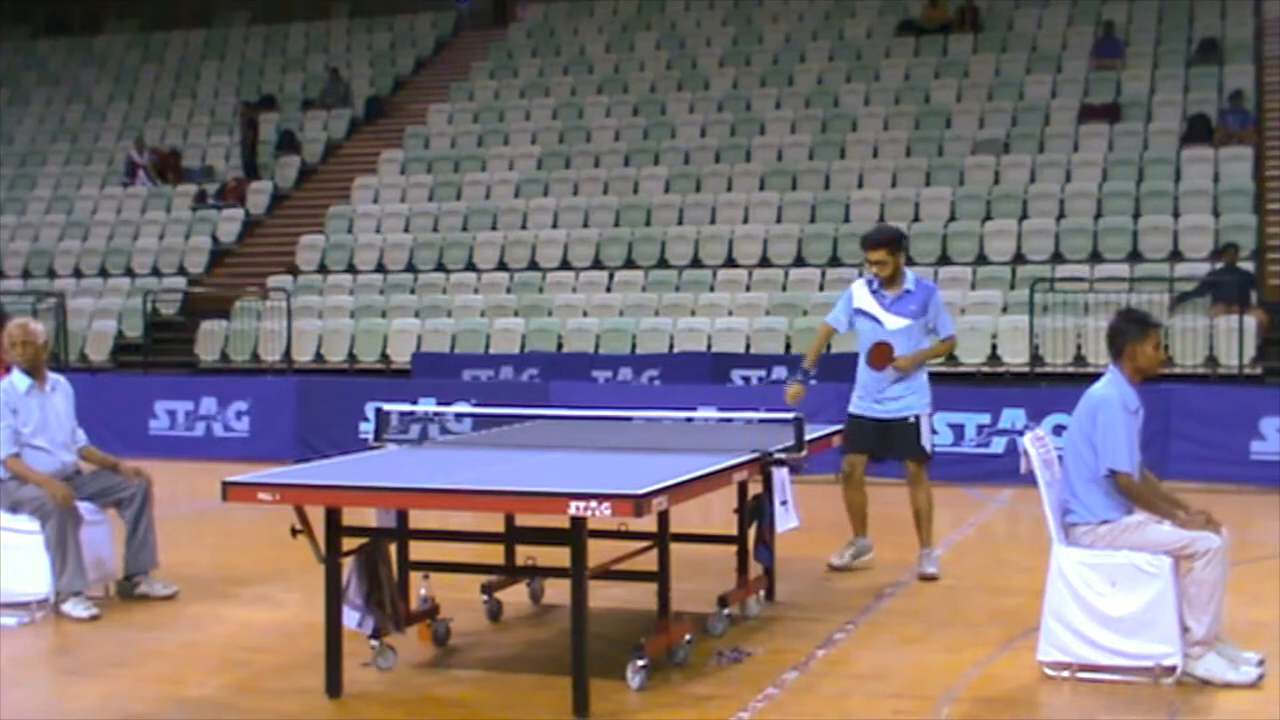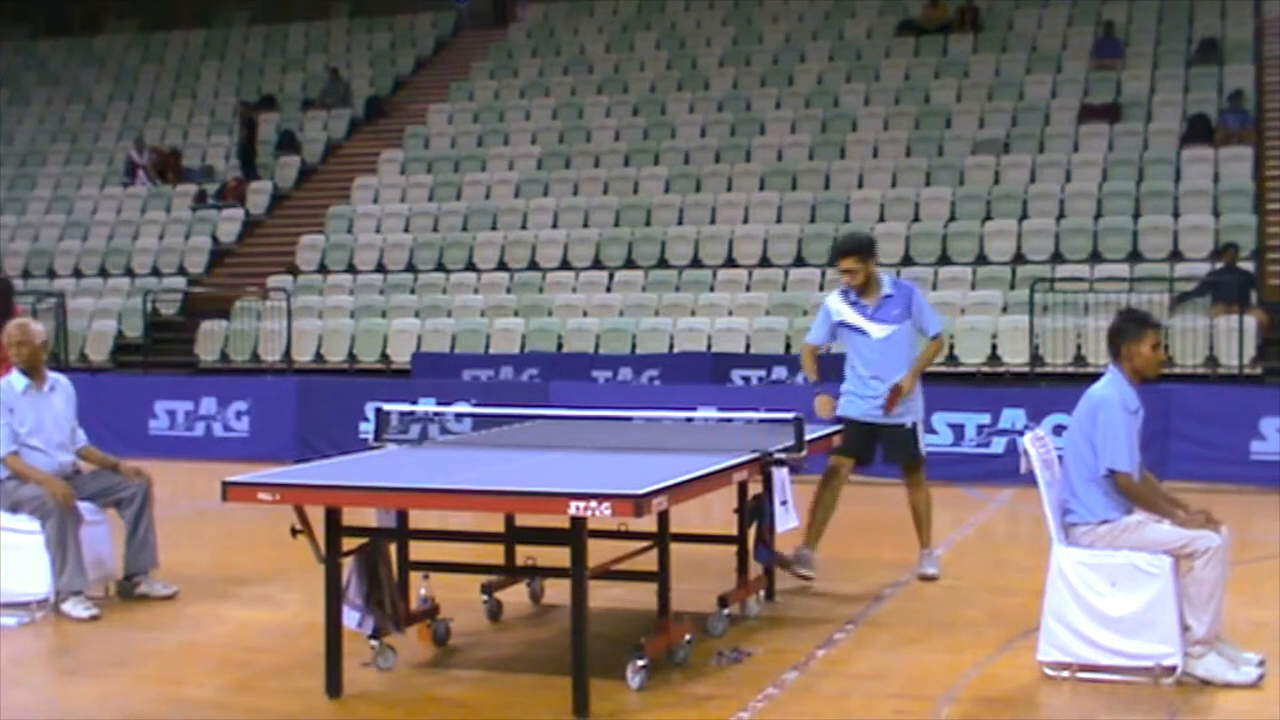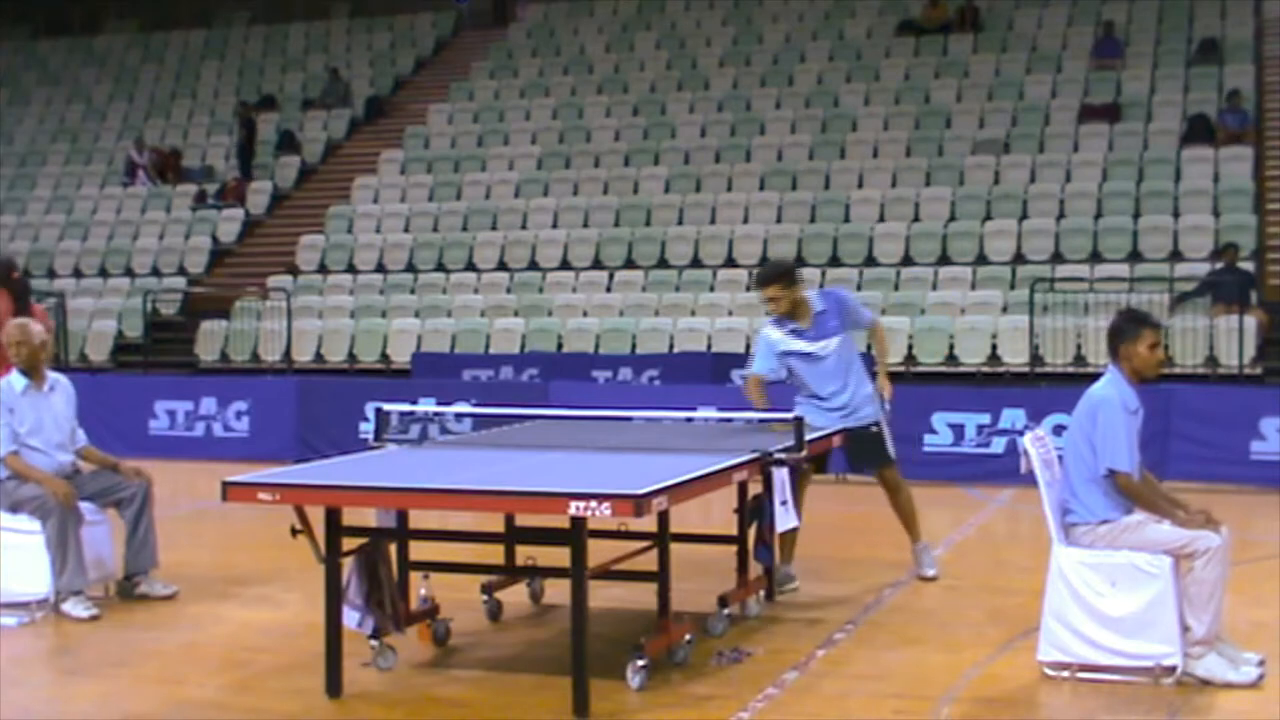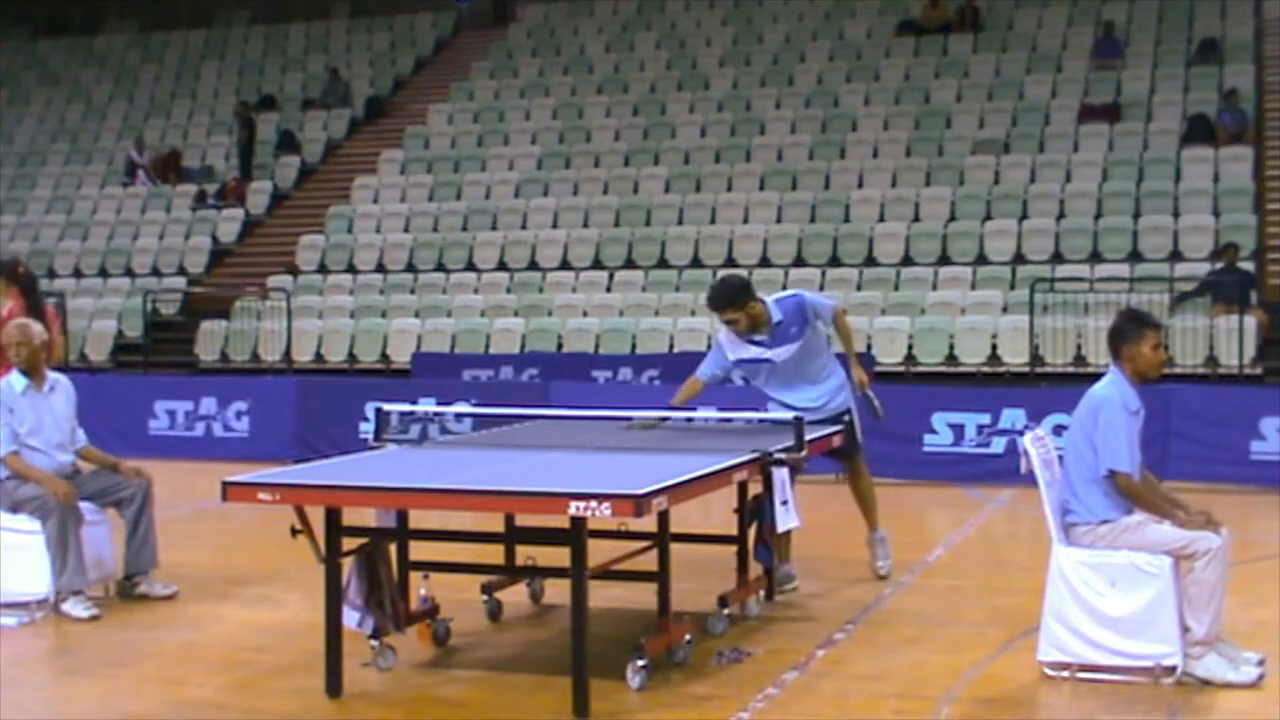
dt=0.3s
person 1, frame 1
left shoulder: (1124, 397)
right shoulder: (1110, 399)
left elbow: (1138, 472)
right elbow: (1124, 481)
left wrist: (1185, 509)
right wrist: (1179, 518)
left hip: (1117, 513)
right hip: (1099, 524)
left knee: (1214, 533)
right knee: (1206, 543)
left ankle: (1206, 638)
right ankle: (1197, 651)
person 1, frame 2
left shoulder: (1122, 397)
right shoulder: (1109, 400)
left elbow: (1136, 473)
right elbow: (1124, 481)
left wrist: (1184, 508)
right wrist: (1179, 518)
left hip: (1117, 514)
right hip: (1098, 524)
left knee: (1216, 533)
right knee: (1206, 544)
left ankle: (1206, 638)
right ankle: (1197, 651)
person 1, frame 3
left shoulder: (1123, 396)
right shoulder: (1109, 400)
left elbow: (1137, 472)
right elbow: (1123, 481)
left wrist: (1184, 508)
right wrist: (1179, 517)
left hip: (1116, 513)
right hip: (1098, 523)
left knee: (1214, 532)
right knee: (1206, 542)
left ankle: (1207, 638)
right ankle: (1197, 651)
person 1, frame 4
left shoulder: (1124, 397)
right shoulder: (1110, 400)
left elbow: (1137, 473)
right elbow: (1124, 482)
left wrist: (1185, 509)
right wrist: (1179, 519)
left hip: (1117, 514)
right hip: (1099, 524)
left knee: (1215, 534)
right knee: (1206, 544)
left ankle: (1206, 638)
right ankle: (1197, 652)
person 2, frame 1
left shoulder: (926, 294)
right shoulder: (856, 292)
left elbow: (948, 341)
right elbow: (825, 331)
left wrist: (913, 359)
right wrist: (803, 374)
left hip: (909, 402)
right hip: (864, 403)
left knee: (916, 474)
right knee: (851, 471)
left ankle: (926, 553)
right ankle: (861, 542)
person 2, frame 2
left shoulder: (907, 294)
right shoulder: (835, 304)
left elbow: (936, 339)
right elbow: (809, 350)
left wrist: (912, 376)
right wrist: (819, 389)
left hip: (901, 407)
right hip: (853, 407)
left knee: (914, 477)
right knee: (834, 473)
left ankle: (926, 553)
right ankle: (806, 553)
person 2, frame 3
left shoulder: (838, 302)
right shoulder: (771, 335)
left elbow: (874, 327)
right elbow: (755, 381)
left wrist: (882, 374)
right wrist: (765, 415)
left hip: (861, 410)
right hip: (813, 417)
left knee: (890, 479)
right knee: (794, 484)
left ankle: (919, 549)
right ankle: (783, 567)
person 2, frame 4
left shoulder: (798, 304)
right shoulder: (728, 342)
left elbow: (837, 315)
right elbow: (698, 380)
left wrist: (854, 364)
left hip: (832, 400)
right hip: (786, 413)
left knee: (855, 467)
left ankle: (875, 536)
right ankle: (783, 567)
person 3, frame 1
left shoulder: (62, 387)
left wrist: (118, 465)
right wrist: (46, 482)
left hip: (70, 477)
left knee: (136, 486)
right knee: (58, 506)
left ankle: (136, 577)
right ankle: (68, 594)
person 3, frame 2
left shoulder: (63, 386)
left wrist: (118, 465)
right wrist: (46, 480)
left hip: (69, 476)
left knee: (135, 486)
right knee: (59, 505)
left ankle: (136, 576)
right ankle: (69, 594)
person 3, frame 3
left shoulder: (63, 385)
left wrist: (118, 465)
right wrist: (48, 479)
left hip: (68, 476)
left knee: (135, 486)
right knee: (60, 503)
left ankle: (136, 576)
right ankle: (69, 593)
person 3, frame 4
left shoulder: (63, 385)
left wrist: (118, 465)
right wrist: (47, 480)
left hip: (69, 476)
left knee: (135, 486)
right knee: (60, 503)
left ankle: (136, 576)
right ankle: (69, 593)
